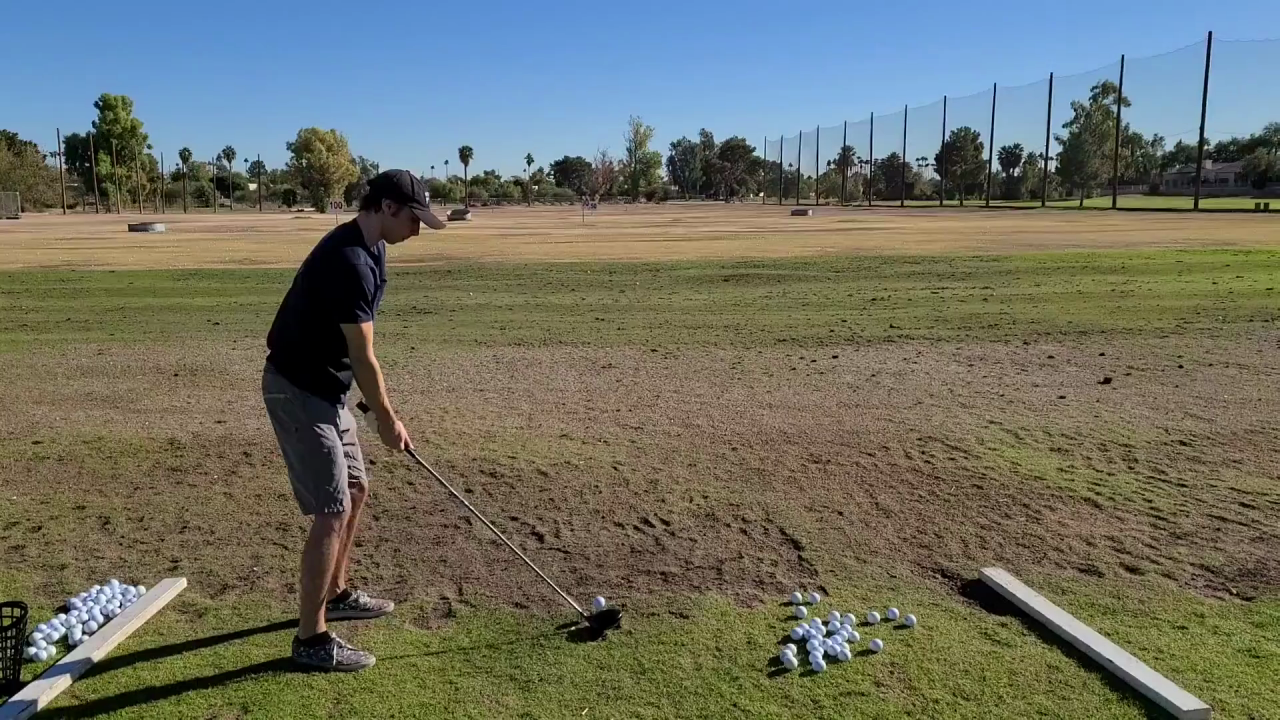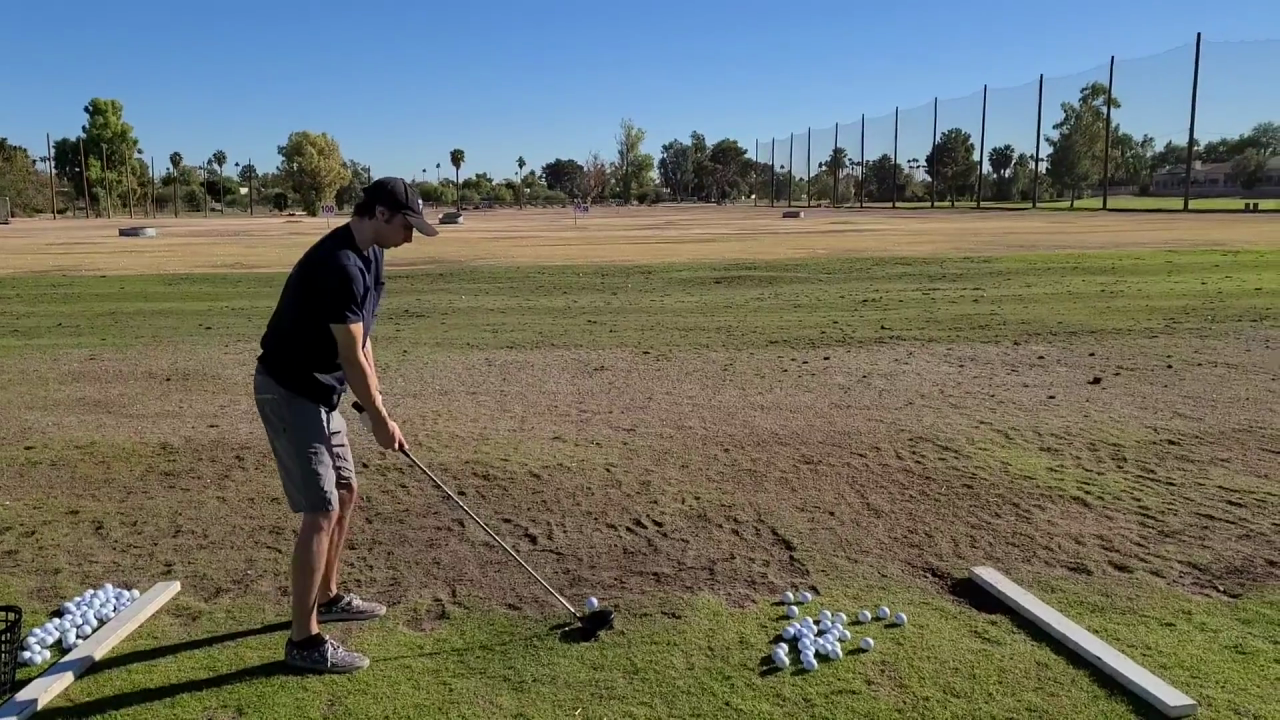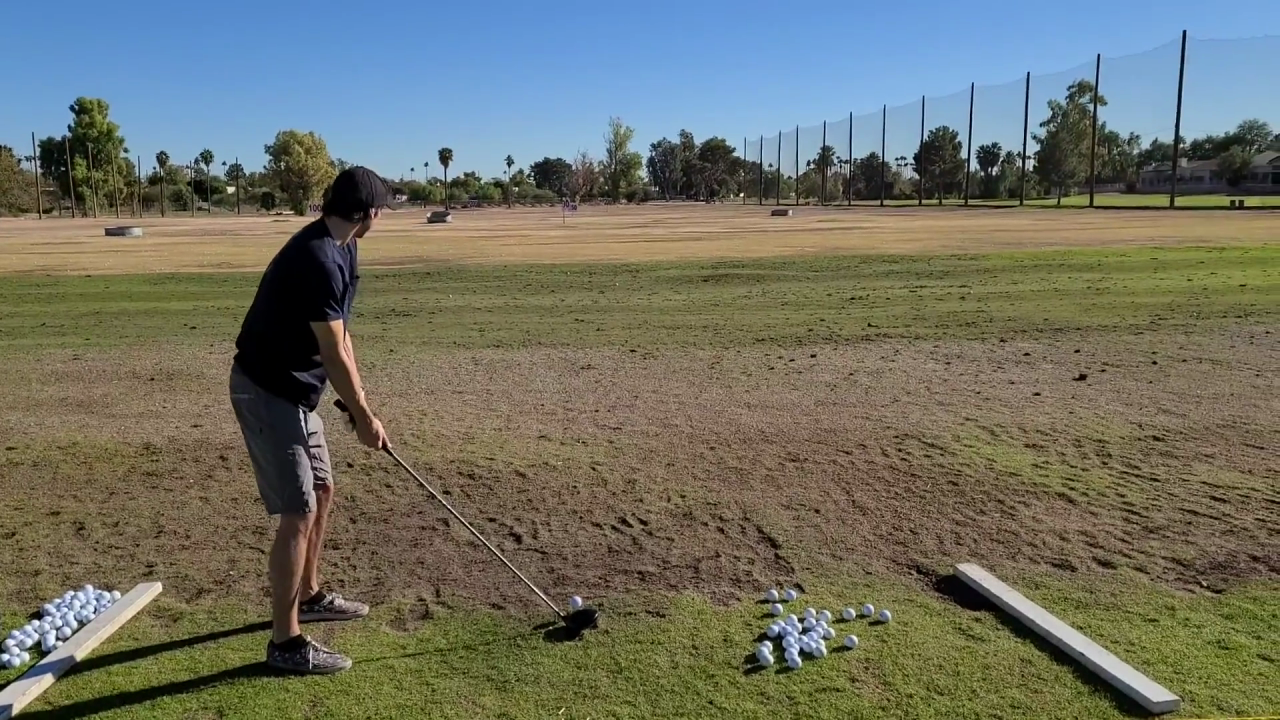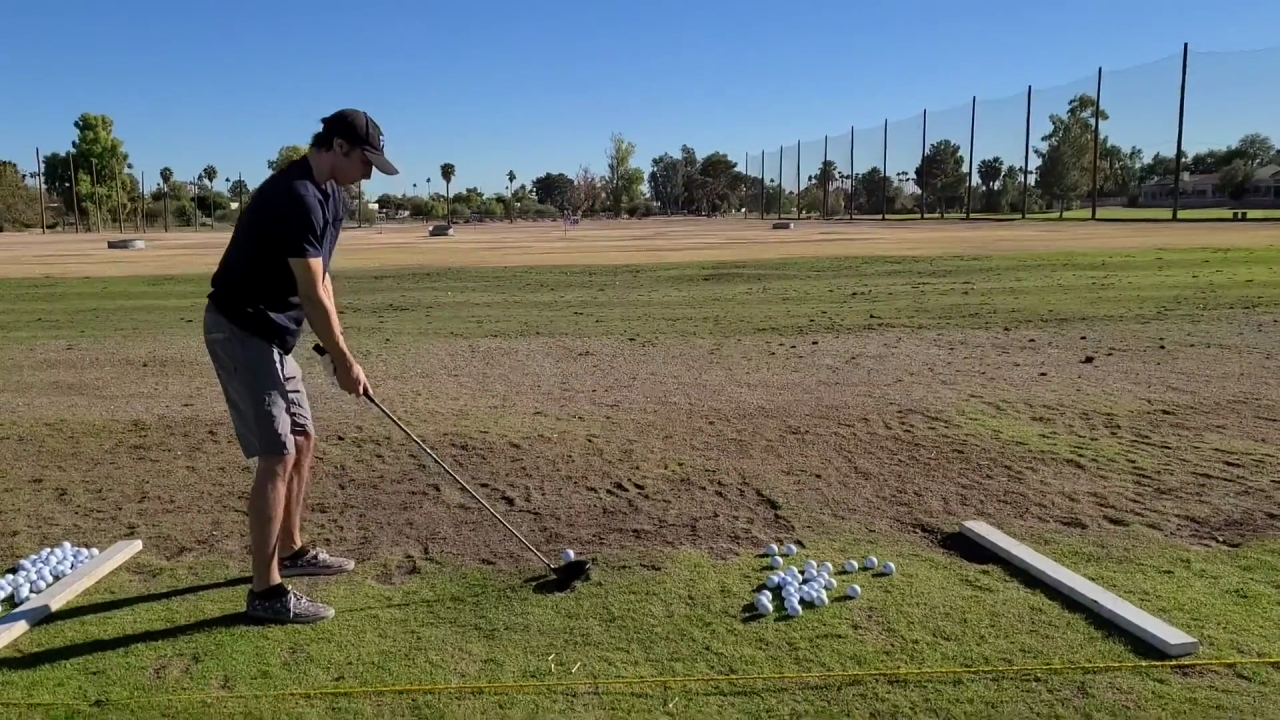
dt=1s
person 1, frame 1
left shoulder: (368, 248)
right shoulder: (349, 262)
right elbow: (362, 356)
left wrist: (377, 407)
right wrist: (388, 420)
left hip: (324, 388)
right hip: (300, 391)
left knee: (354, 491)
right knee: (333, 511)
left ankle: (336, 592)
right ankle: (311, 637)
person 1, frame 2
left shoulder: (368, 255)
right shoulder: (339, 264)
left elbow: (361, 339)
right elbow: (351, 356)
left wrist: (376, 403)
right wrist: (380, 419)
left hip: (318, 389)
right hip: (290, 392)
left knee: (343, 493)
right knee: (321, 511)
left ankle: (327, 595)
right ankle: (304, 639)
person 1, frame 3
left shoulder: (340, 249)
right shoulder: (317, 260)
left elbow: (340, 336)
right elbow: (333, 355)
left wrist: (359, 403)
right wrist: (364, 417)
left hip: (294, 388)
right hip: (268, 391)
left knee: (321, 492)
right knee: (299, 512)
left ankle: (309, 594)
right ankle: (285, 641)
person 1, frame 4
left shoulder: (328, 193)
right shoulder: (296, 196)
left elbow: (320, 280)
right elbow: (313, 295)
left wrist: (337, 351)
right wrist: (345, 361)
left hip: (270, 330)
right hip: (243, 330)
left knee: (302, 440)
right knee: (278, 455)
left ankle: (291, 549)
right ankle: (265, 591)
